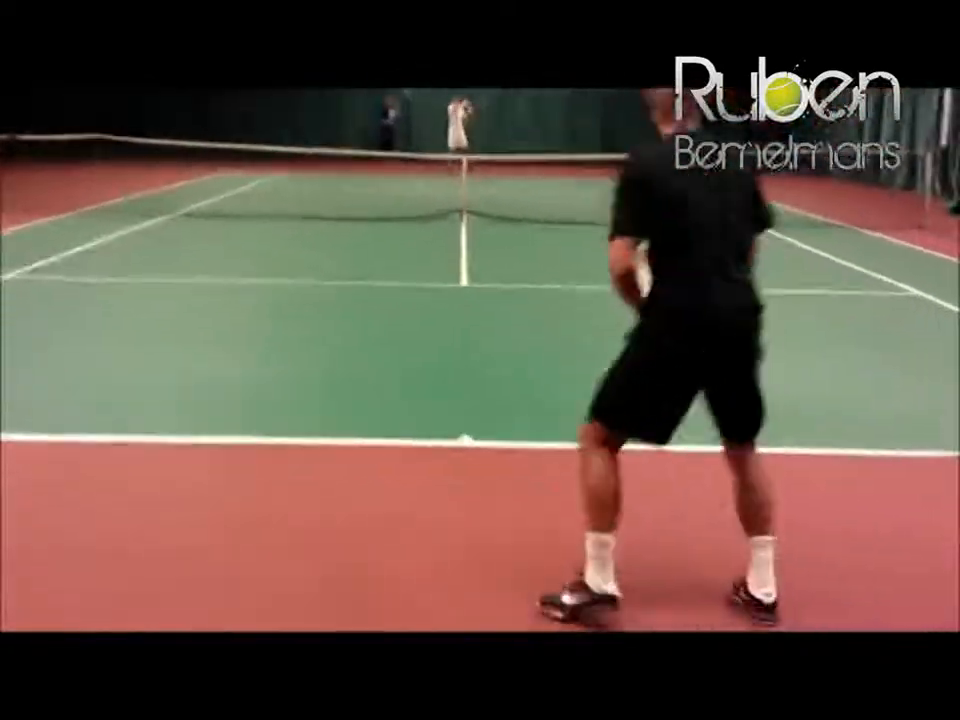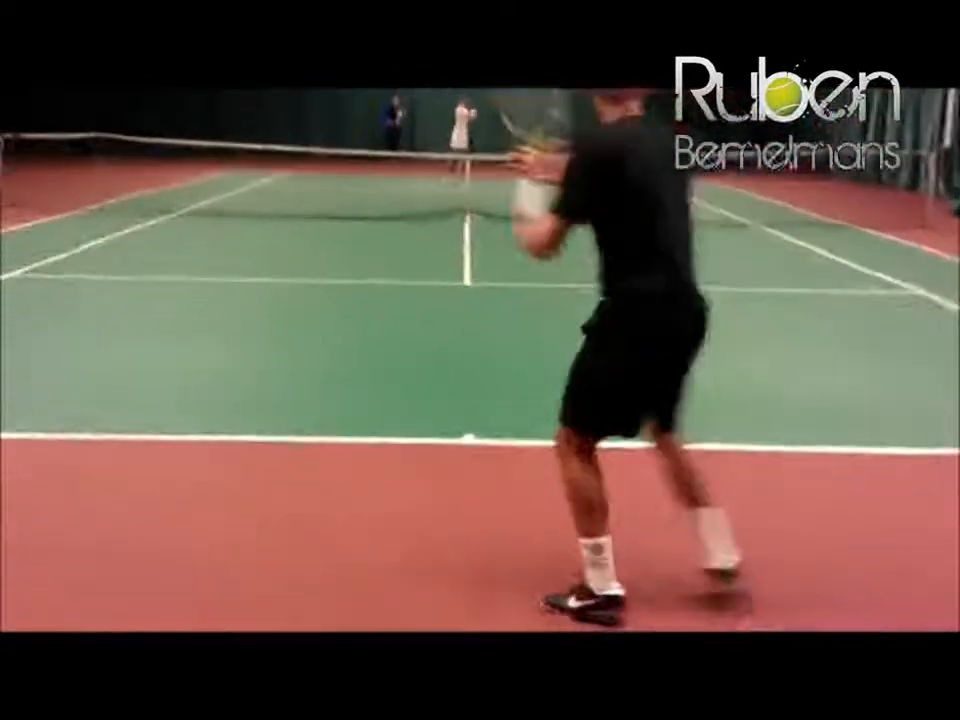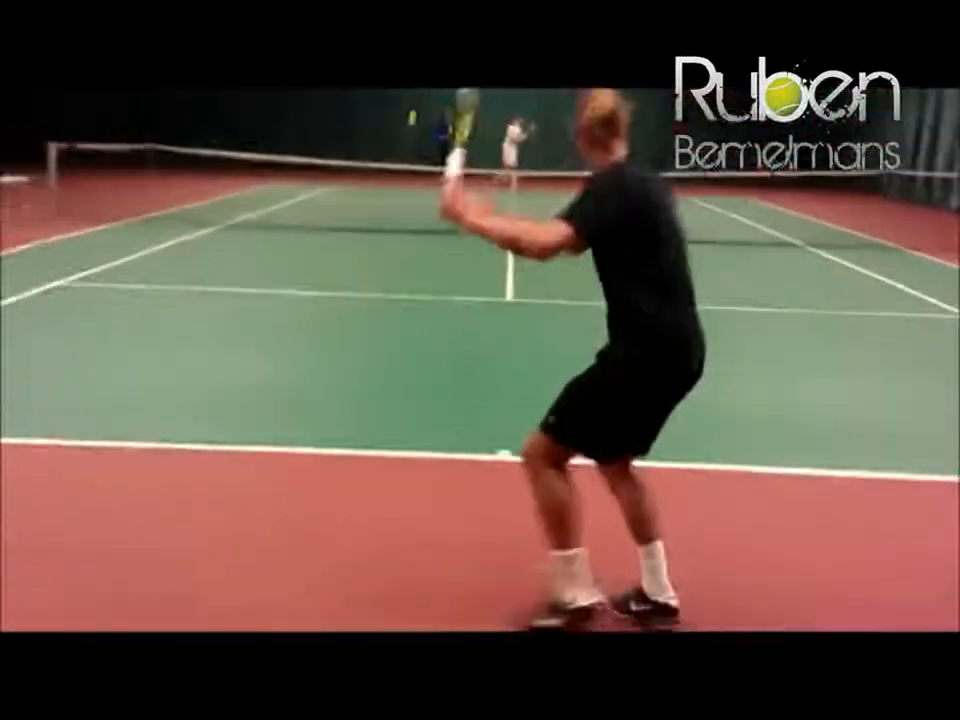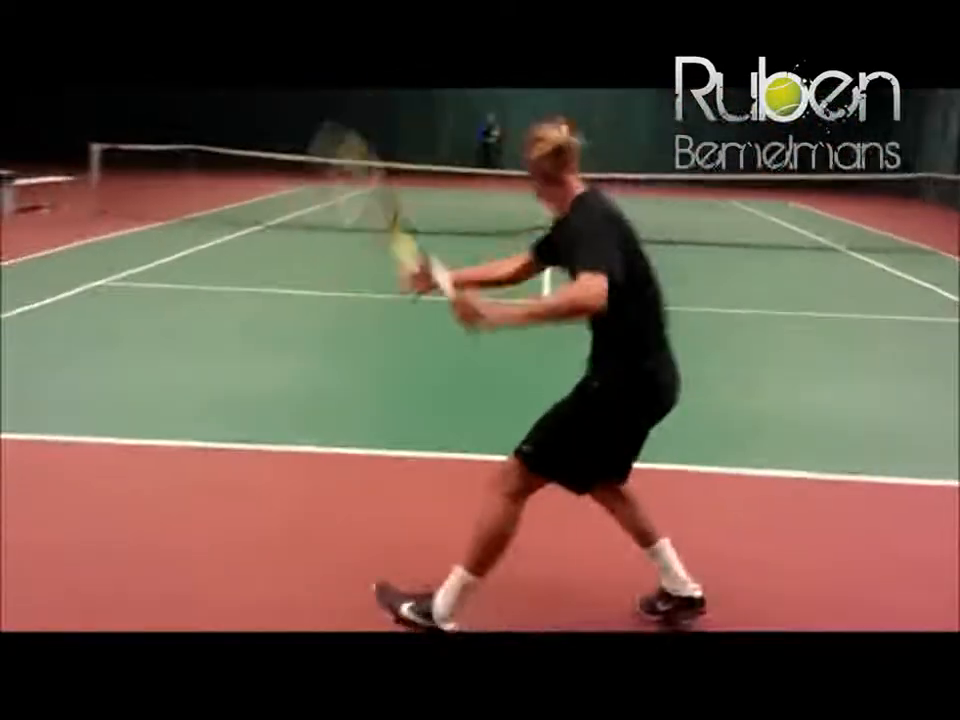
dt=0.2s
person 1, frame 1
left shoulder: (643, 167)
right shoulder: (738, 165)
left elbow: (622, 267)
left wrist: (642, 302)
left hip: (676, 325)
right hip: (736, 325)
left knee: (597, 441)
right knee: (742, 453)
left ankle: (597, 584)
right ankle: (762, 588)
person 1, frame 2
left shoulder: (598, 147)
right shoulder: (670, 141)
left elbow: (545, 244)
left wrist: (526, 229)
right wrist: (565, 174)
left hip: (636, 317)
right hip: (685, 312)
left knee: (574, 445)
right knee: (663, 430)
left ankle: (602, 589)
right ankle: (721, 556)
person 1, frame 3
left shoulder: (614, 185)
right shoulder: (638, 183)
left elbow: (550, 242)
right elbow: (556, 238)
left wrist: (470, 216)
right wrist: (494, 219)
left hip: (648, 352)
right hip: (673, 350)
left knee: (541, 456)
right knee: (612, 460)
left ankle: (575, 598)
right ankle: (657, 594)
person 1, frame 4
left shoulder: (588, 222)
right shoulder: (578, 217)
left elbow: (589, 296)
right elbow: (514, 268)
left wrist: (501, 314)
right wrist: (444, 280)
left hip: (630, 383)
right hip: (645, 378)
left knee: (512, 484)
right knee: (603, 485)
left ankle: (440, 612)
right ankle: (681, 587)
